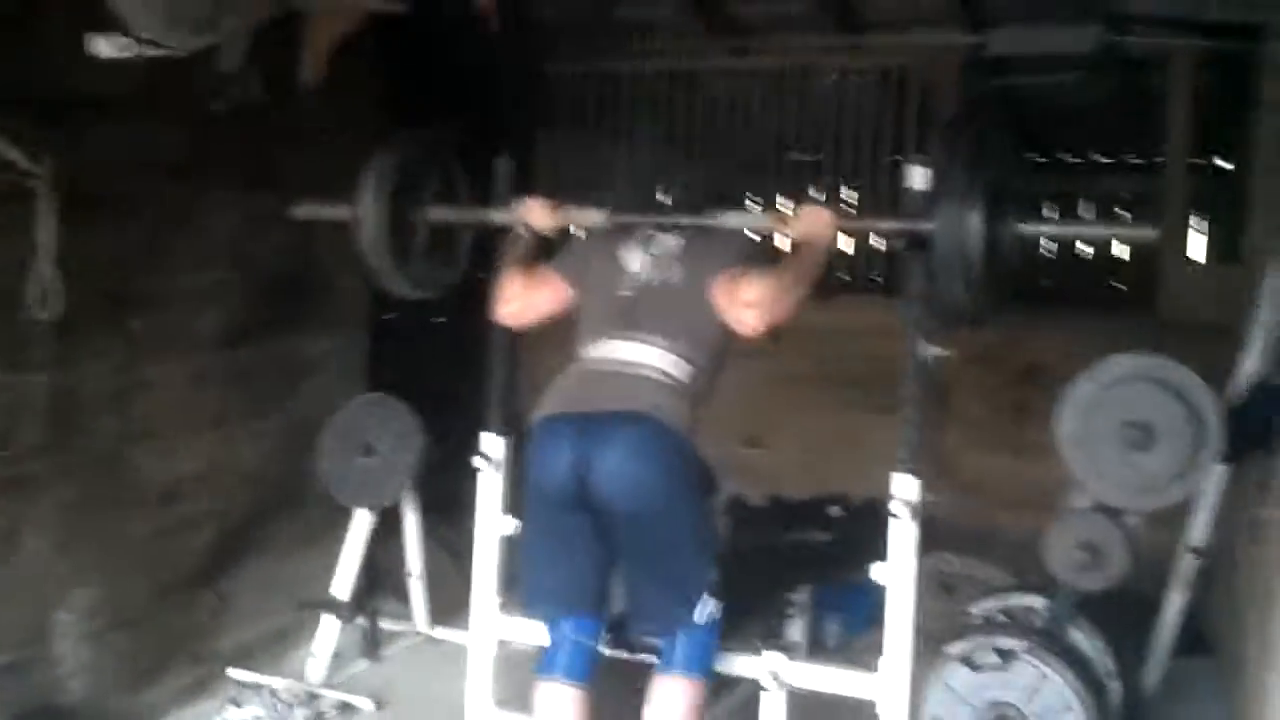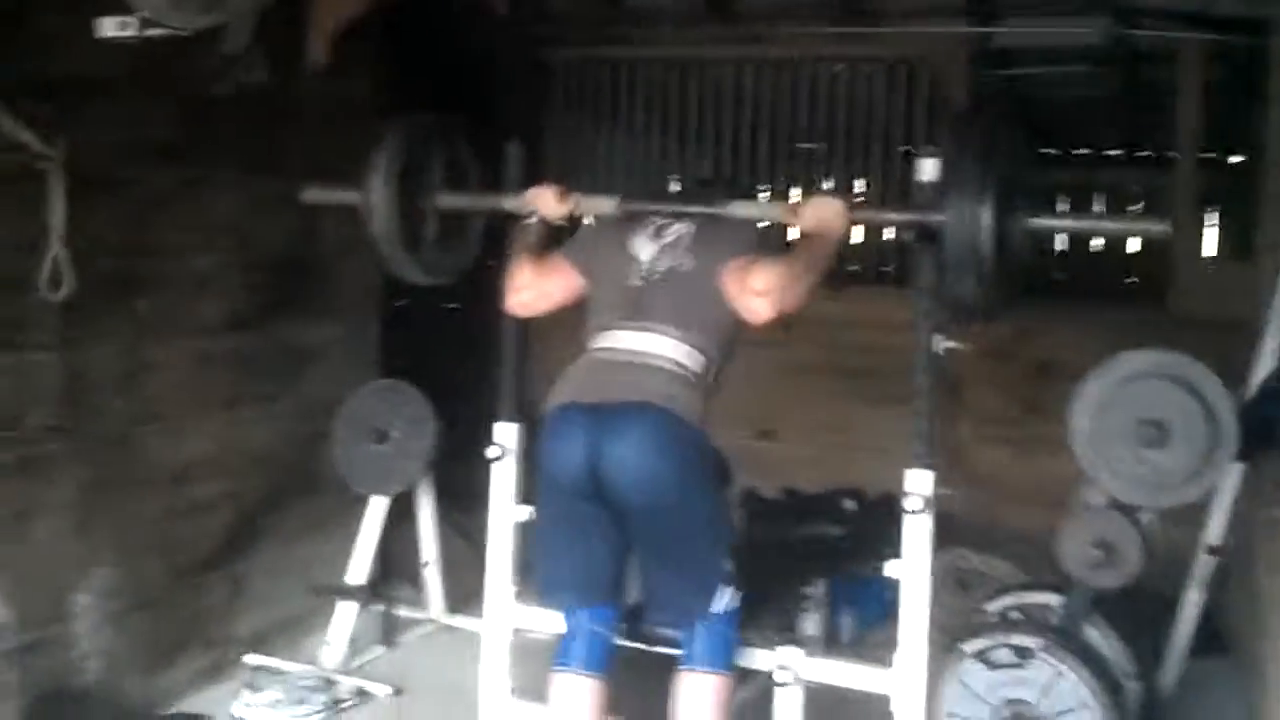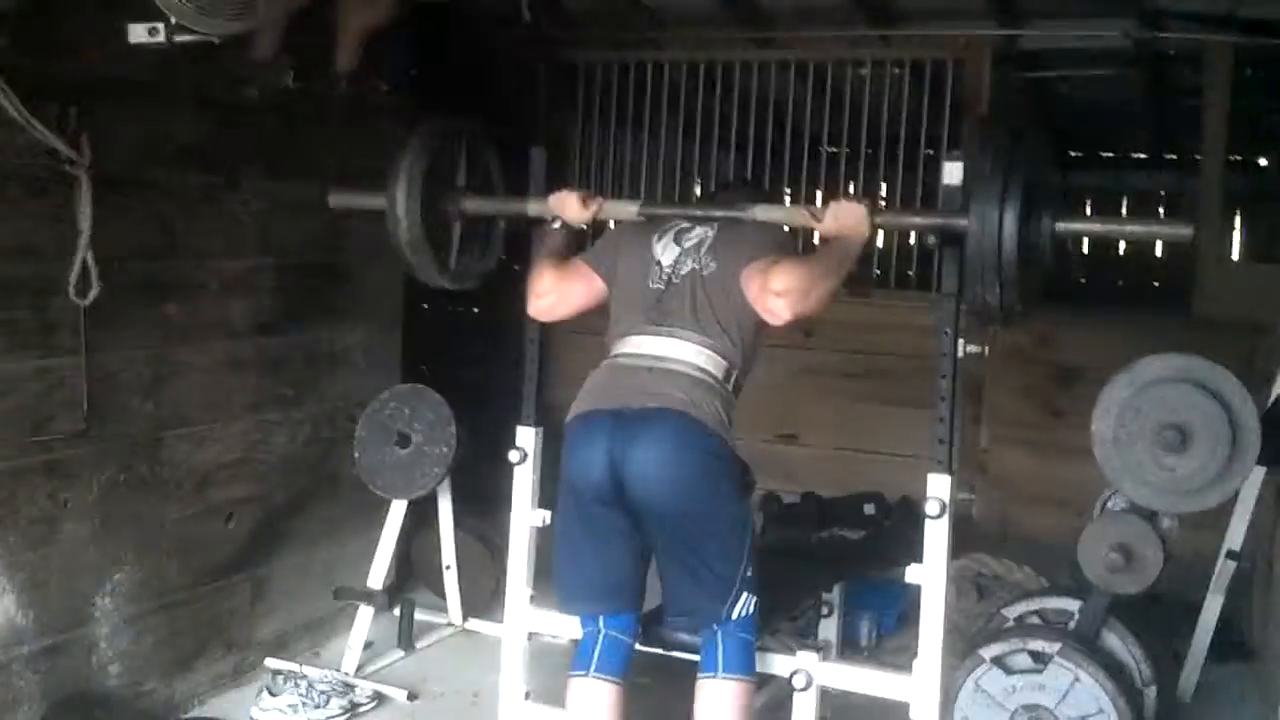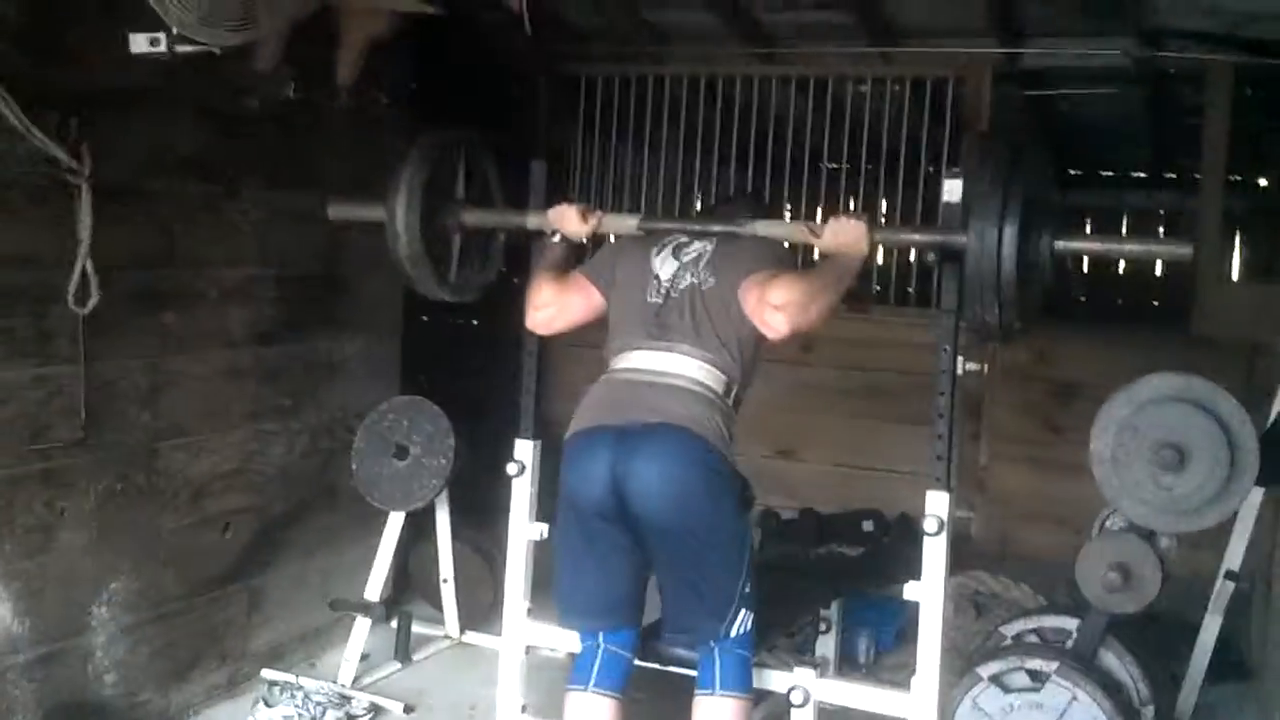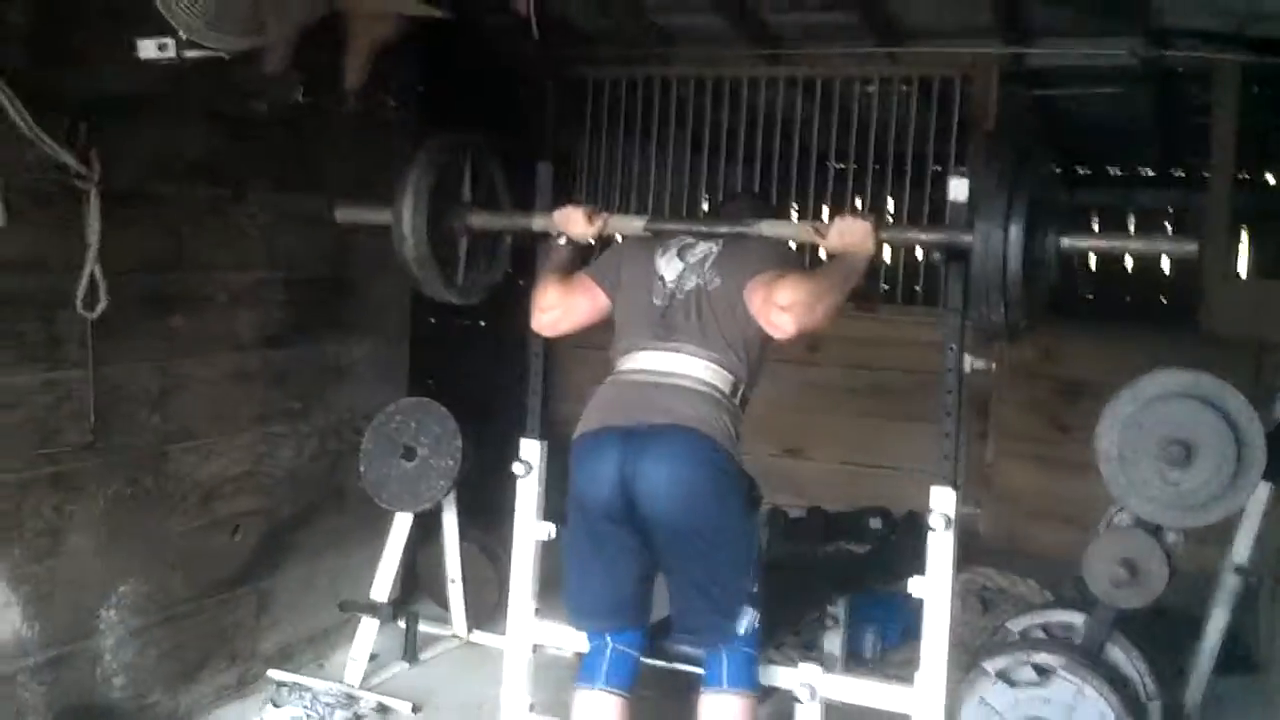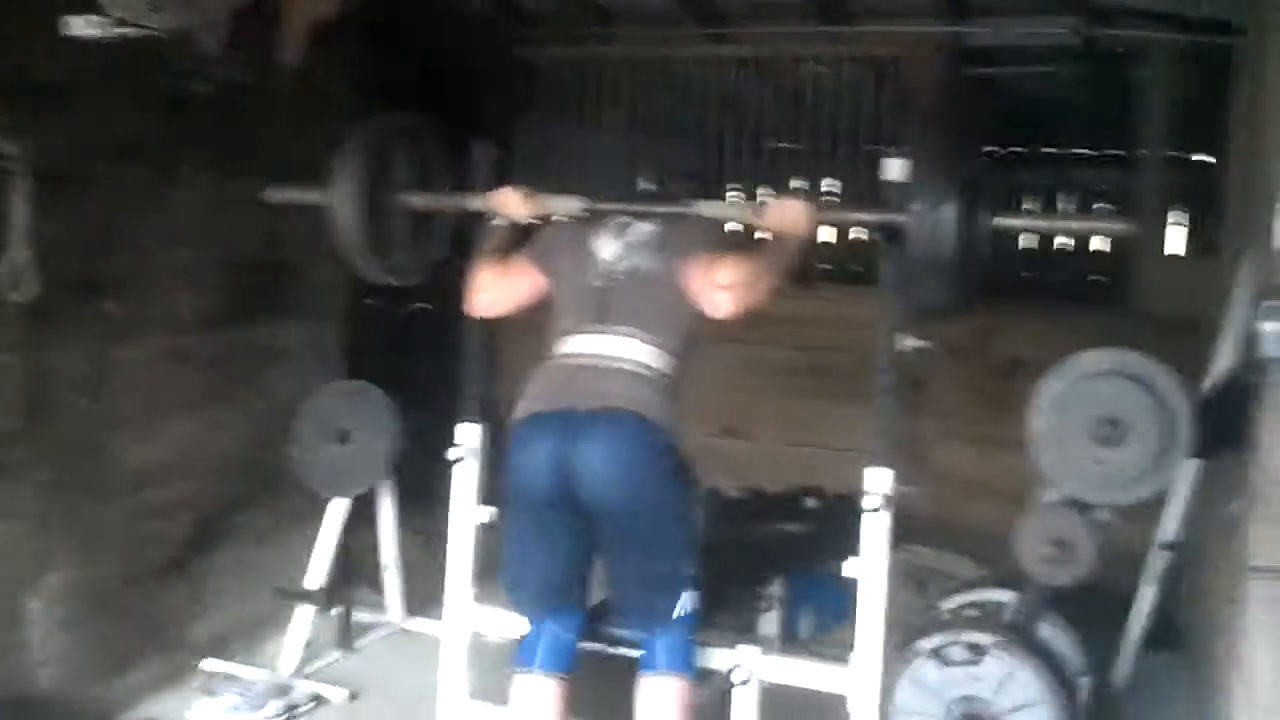
dt=0.1s
person 1, frame 1
left shoulder: (604, 246)
right shoulder: (727, 248)
left elbow: (511, 307)
right elbow: (752, 311)
left wrist: (529, 231)
right wrist: (813, 246)
left hip: (555, 434)
right hip: (644, 440)
left knee: (569, 631)
right knee: (689, 627)
person 1, frame 2
left shoulder: (612, 233)
right shoulder: (737, 237)
left elbow: (522, 295)
right elbow: (760, 298)
left wrist: (537, 220)
right wrist: (823, 236)
left hip: (567, 424)
right hip: (657, 431)
left knee: (586, 622)
right knee: (708, 619)
person 1, frame 3
left shoulder: (633, 237)
right shoulder: (759, 239)
left elbow: (543, 300)
right elbow: (781, 299)
left wrist: (561, 226)
right wrist: (845, 241)
left hip: (589, 431)
right hip: (679, 436)
left knee: (604, 627)
right knee: (726, 626)
person 1, frame 4
left shoulder: (631, 251)
right shoulder: (758, 254)
left elbow: (542, 313)
right elbow: (779, 313)
left wrist: (561, 239)
right wrist: (845, 256)
left hip: (589, 445)
right hip: (680, 453)
left knee: (602, 640)
right knee: (724, 643)
person 1, frame 5
left shoulder: (637, 253)
right shoulder: (763, 255)
left elbow: (547, 315)
right elbow: (785, 314)
left wrist: (567, 241)
right wrist: (851, 256)
left hip: (598, 446)
right hip: (689, 454)
left knee: (610, 638)
right knee: (729, 641)
person 1, frame 6
left shoulder: (573, 233)
right shoulder: (700, 235)
left elbow: (483, 296)
right elbow: (723, 293)
left wrist: (504, 221)
right wrist: (787, 237)
left hip: (536, 430)
right hip: (627, 436)
left knee: (549, 624)
right knee: (667, 625)
